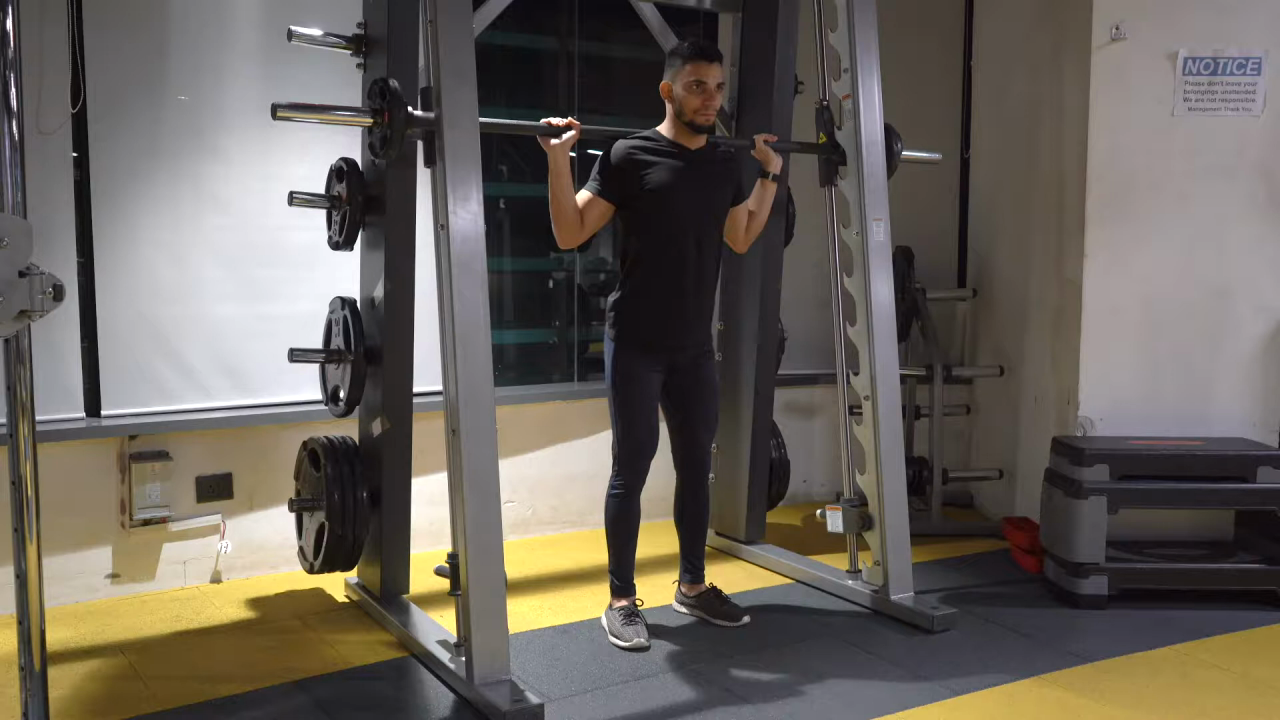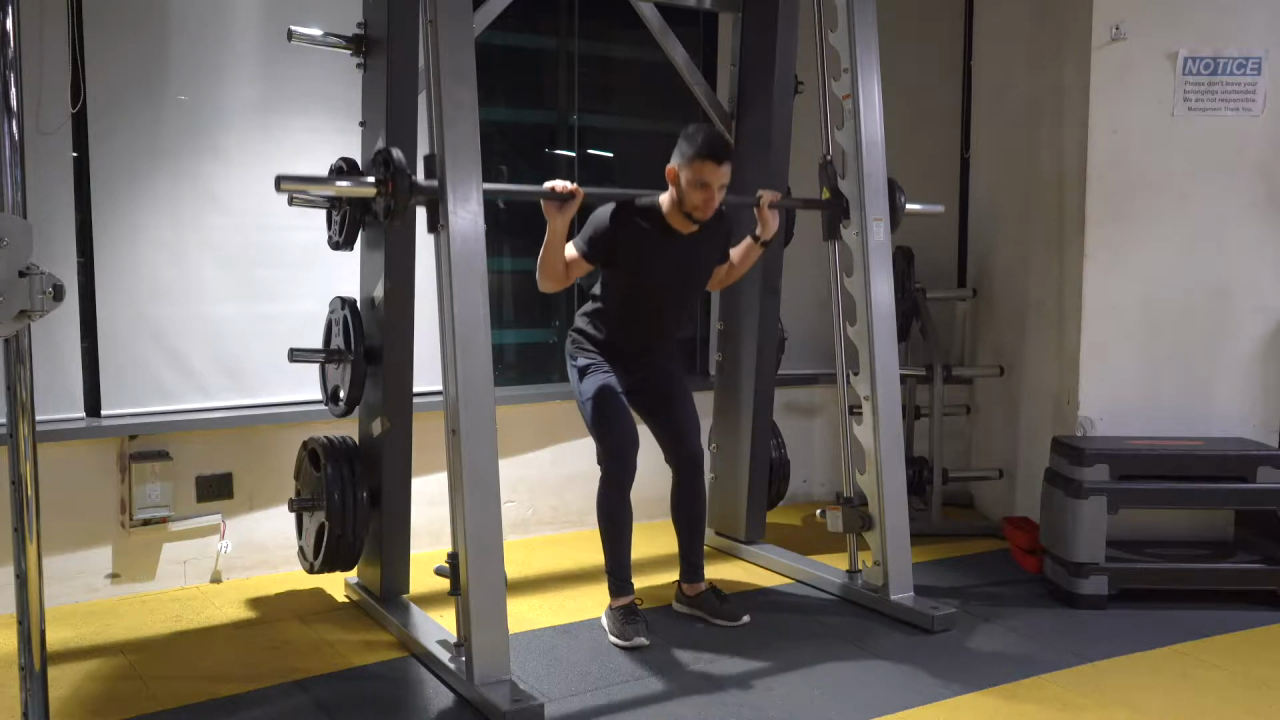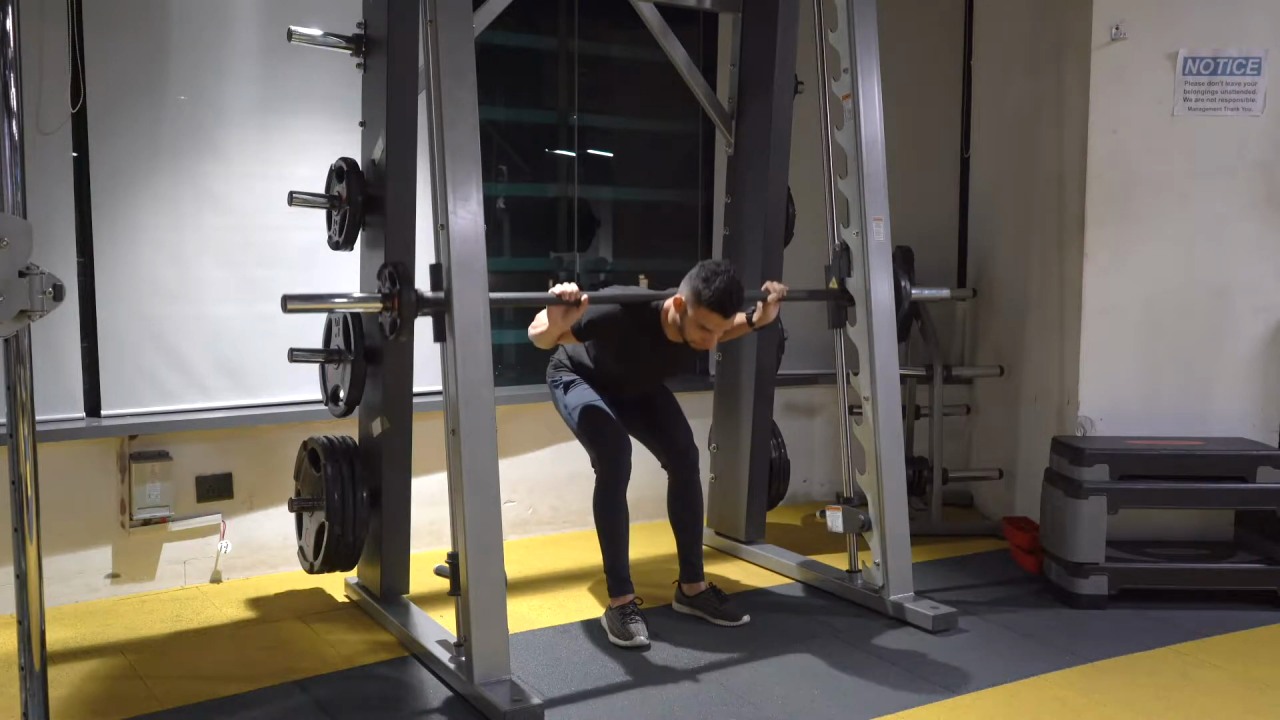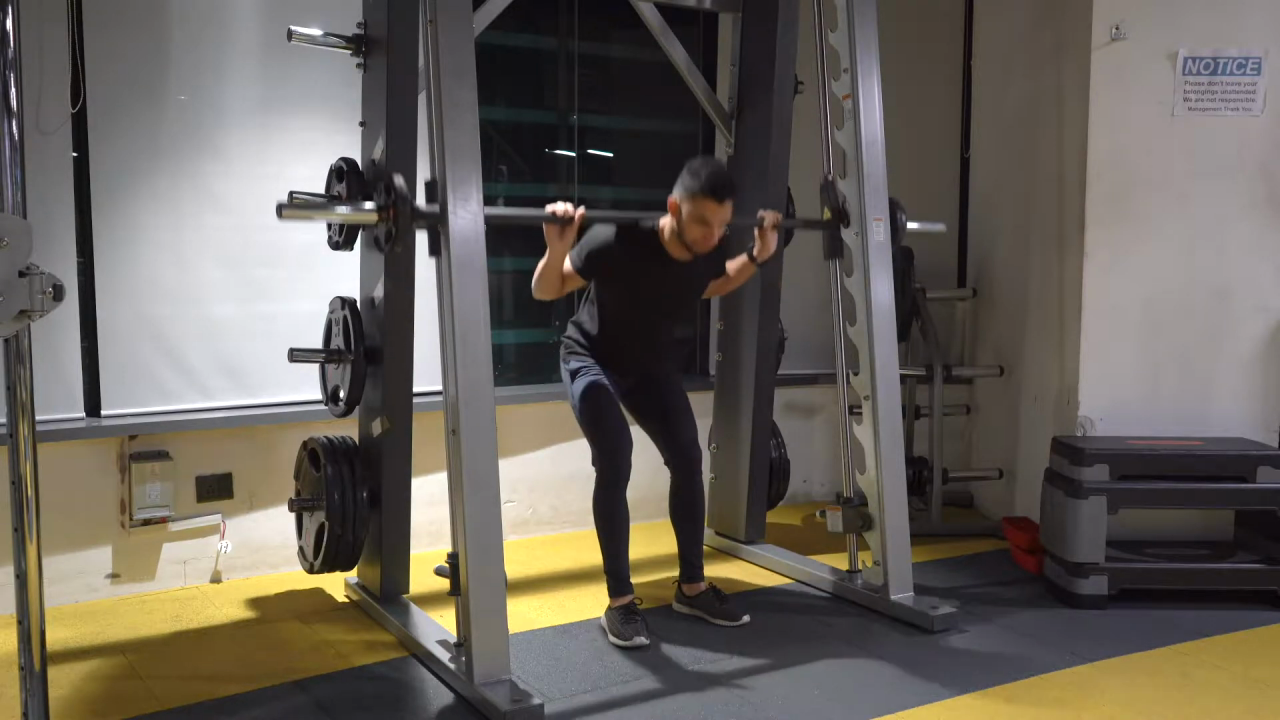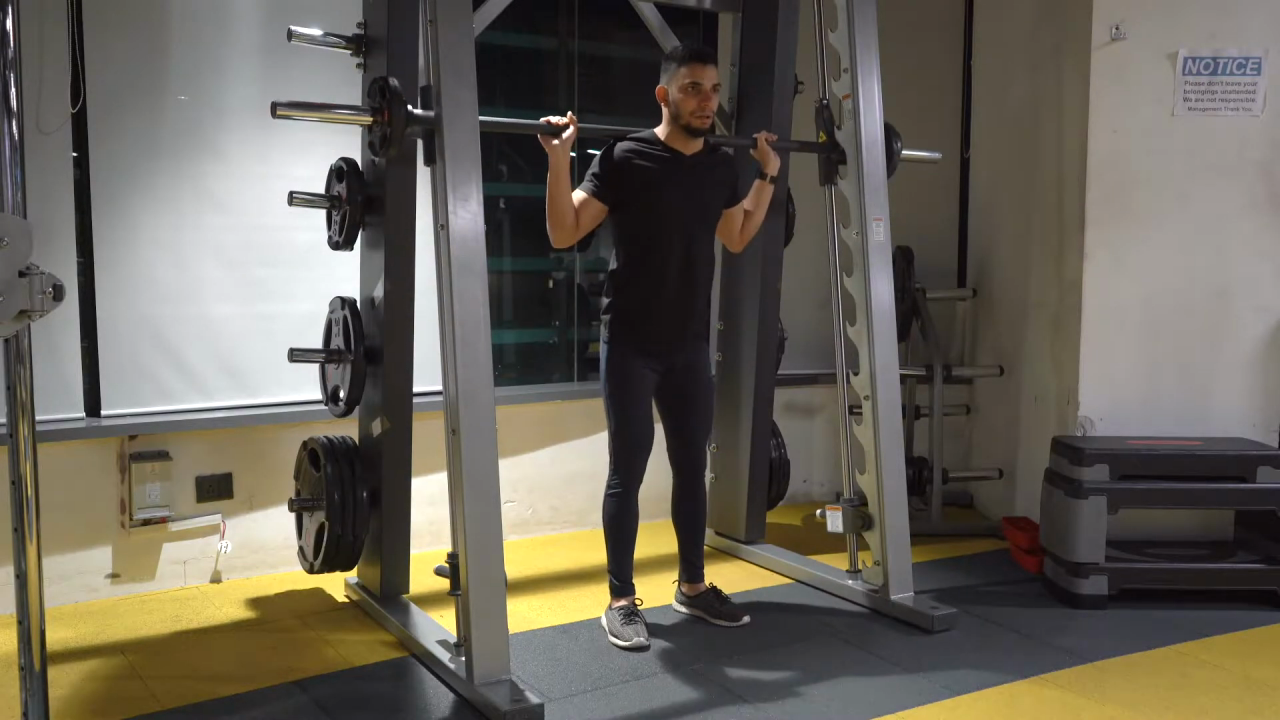
dt=1s
person 1, frame 1
left shoulder: (725, 165)
right shoulder: (630, 158)
left elbow: (742, 239)
right elbow: (570, 235)
left wrist: (770, 175)
right wrist: (559, 161)
left hip: (694, 346)
right hip: (637, 343)
left knee: (696, 463)
right knee: (633, 467)
left ankle: (693, 586)
right ankle: (621, 600)
person 1, frame 2
left shoulder: (715, 228)
right shoulder: (621, 222)
left elbow: (717, 278)
right elbow: (549, 282)
left wrist: (762, 235)
right wrist: (557, 225)
left hip: (658, 360)
right hip: (598, 356)
left knee: (689, 457)
right knee: (620, 461)
left ankle: (692, 586)
right ankle: (620, 601)
person 1, frame 3
left shoulder: (703, 323)
right shoulder: (619, 316)
right elbow: (538, 336)
left wrist: (757, 319)
right wrist: (556, 324)
left hip: (639, 385)
right hip: (580, 379)
left knee: (684, 457)
right knee: (615, 459)
left ankle: (692, 586)
right ankle: (621, 601)
person 1, frame 4
left shoulder: (710, 250)
right shoulder: (617, 243)
right elbow: (544, 292)
left wrist: (759, 254)
right wrist: (557, 248)
left hip: (652, 361)
right hip: (591, 358)
left knee: (688, 459)
right knee: (615, 464)
left ankle: (692, 586)
right ankle: (620, 601)
person 1, frame 5
left shoulder: (720, 165)
right shoulder: (625, 158)
left elbow: (737, 238)
right elbow: (563, 234)
left wrist: (767, 175)
right wrist: (559, 159)
left hip: (689, 344)
right hip: (630, 344)
left knee: (691, 465)
right knee: (628, 470)
left ankle: (693, 586)
right ankle: (621, 600)
